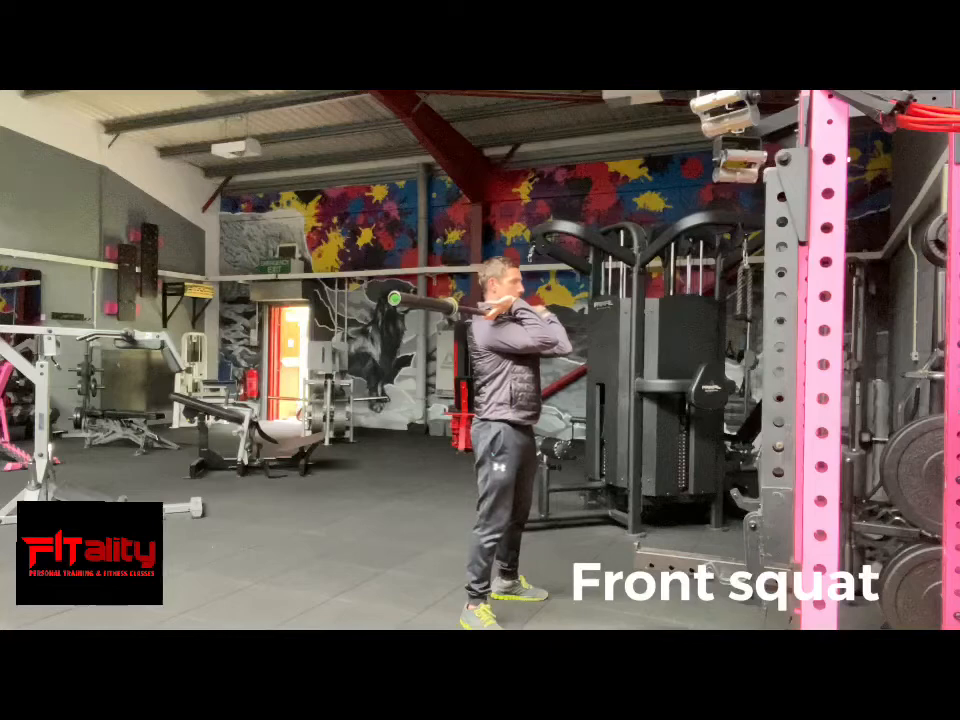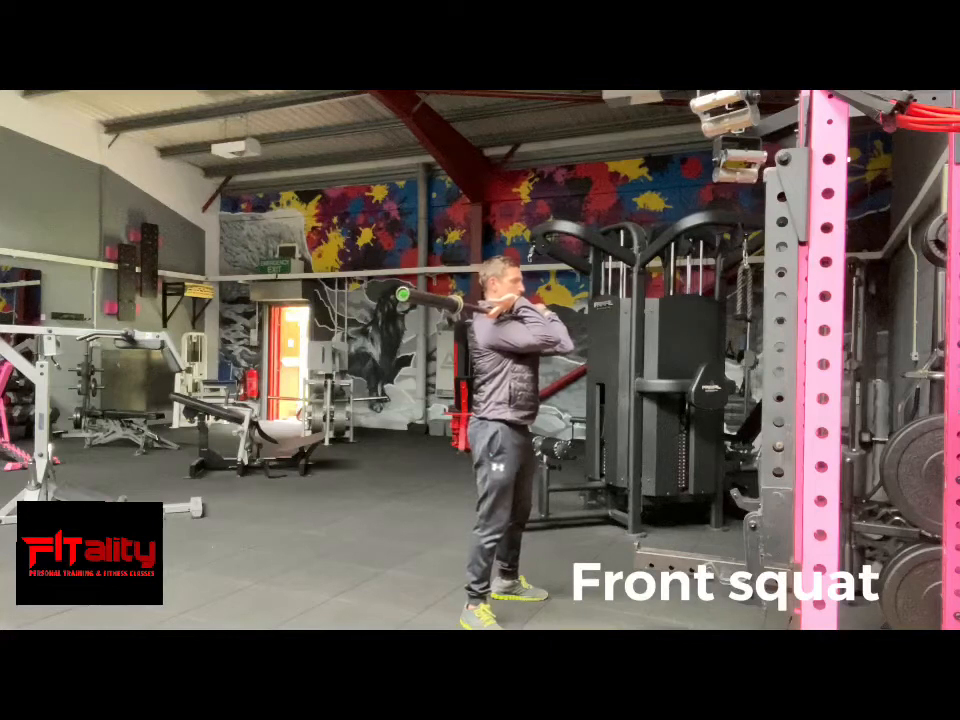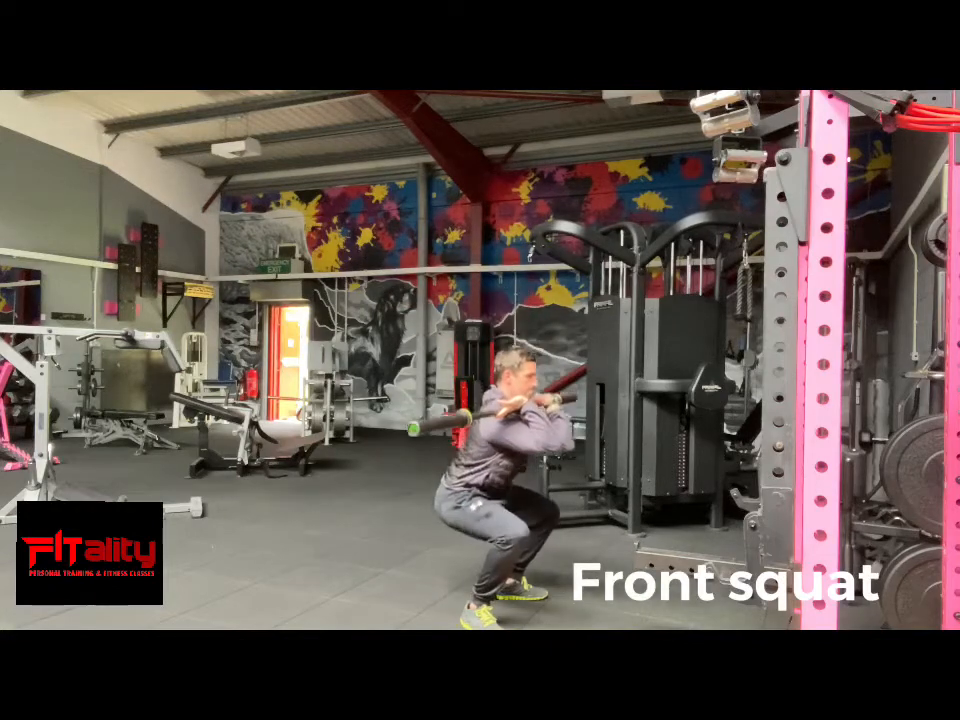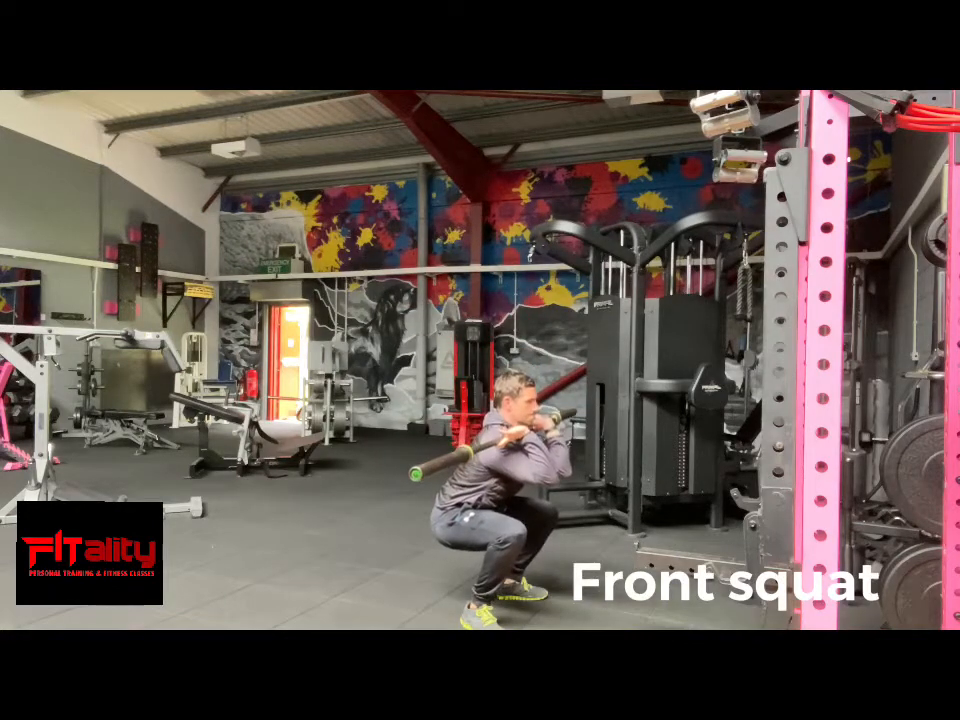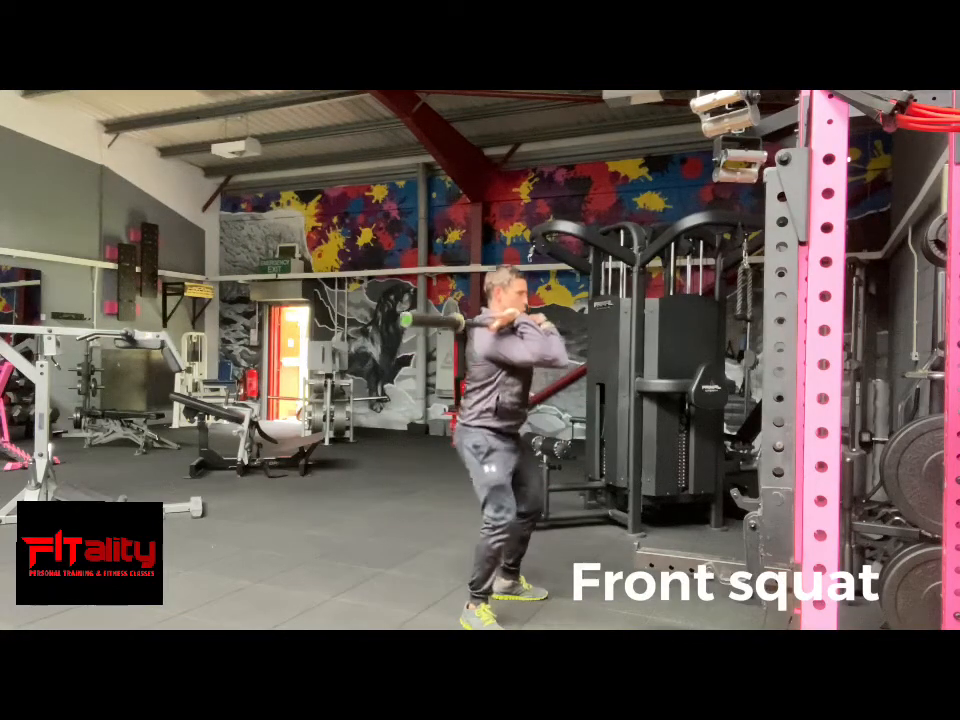
dt=1s
person 1, frame 1
left shoulder: (515, 322)
right shoulder: (488, 325)
left elbow: (562, 345)
right elbow: (543, 342)
left wrist: (542, 314)
right wrist: (519, 306)
left hip: (522, 430)
right hip: (499, 431)
left knee: (517, 514)
right knee: (492, 520)
left ankle: (508, 580)
right ankle: (475, 604)
person 1, frame 2
left shoulder: (514, 320)
right shoulder: (490, 323)
left elbow: (564, 344)
right elbow: (545, 340)
left wrist: (543, 312)
right wrist: (522, 305)
left hip: (517, 430)
right hip: (495, 431)
left knee: (517, 511)
right knee: (493, 518)
left ankle: (507, 580)
right ankle: (475, 604)
person 1, frame 3
left shoulder: (520, 411)
right shoulder: (497, 419)
left elbow: (564, 443)
right elbow: (546, 444)
left wrist: (552, 406)
right wrist: (531, 407)
left hip: (491, 493)
right hip: (459, 499)
left knee: (546, 512)
right knee: (514, 533)
left ankle: (510, 580)
right ankle: (476, 607)
person 1, frame 4
left shoulder: (518, 435)
right shoulder: (497, 442)
left elbow: (562, 470)
right elbow: (545, 476)
left wrist: (551, 431)
right wrist: (529, 435)
left hip: (483, 508)
right hip: (452, 517)
left knee: (546, 514)
right knee: (512, 533)
left ankle: (510, 580)
right ankle: (477, 607)
person 1, frame 5
left shoulder: (513, 330)
right shoulder: (489, 334)
left elbow: (559, 358)
right elbow: (542, 356)
left wrist: (543, 325)
right wrist: (524, 320)
left hip: (508, 435)
right hip: (482, 436)
left knee: (529, 509)
right knee: (500, 518)
left ankle: (508, 580)
right ankle: (476, 606)
